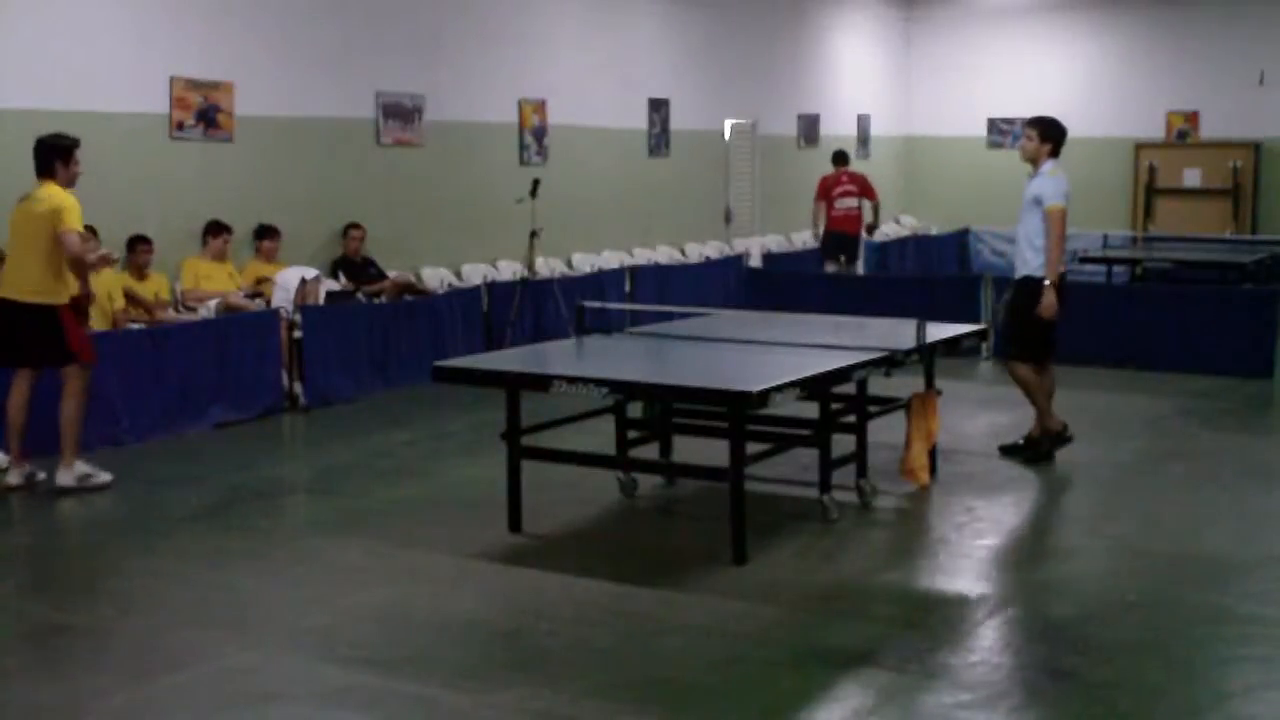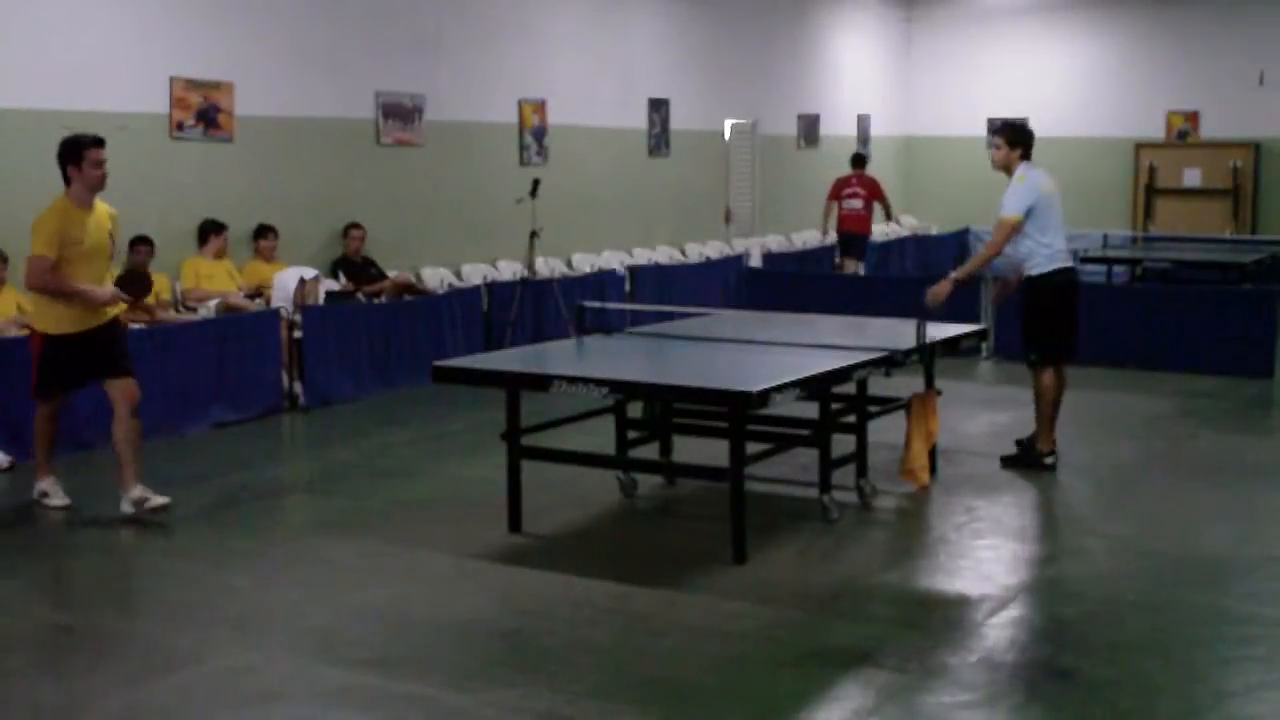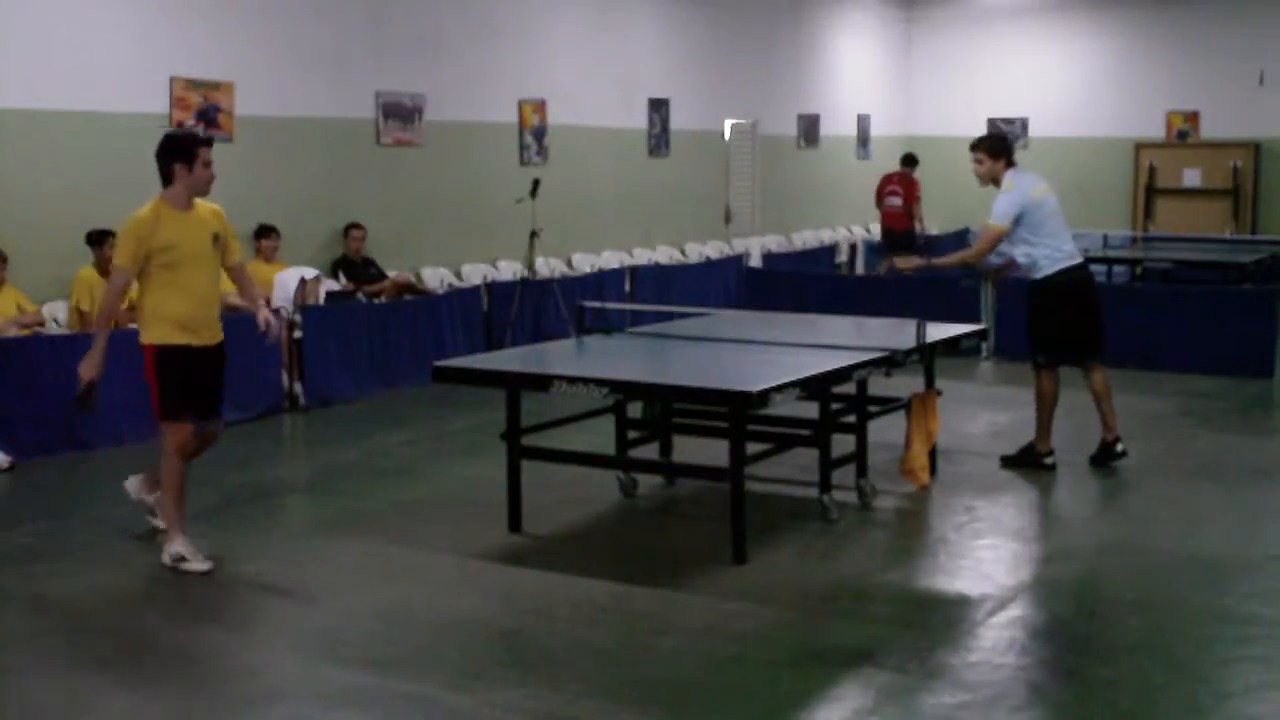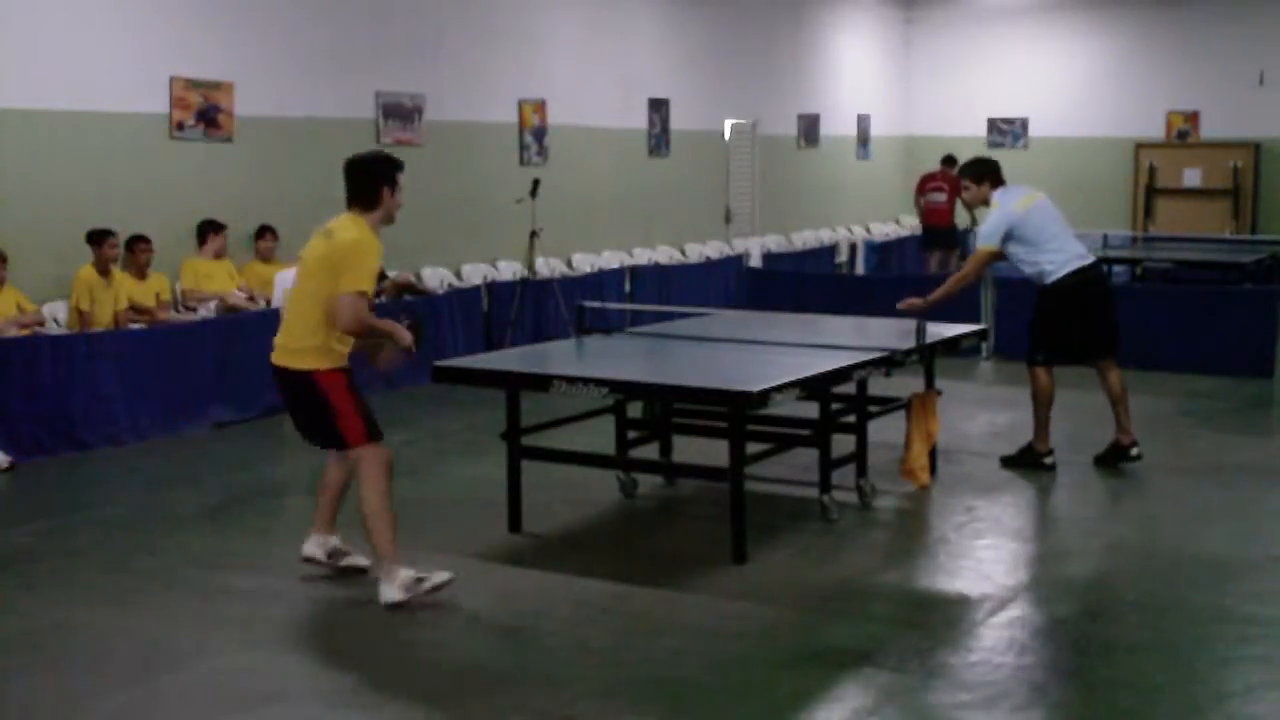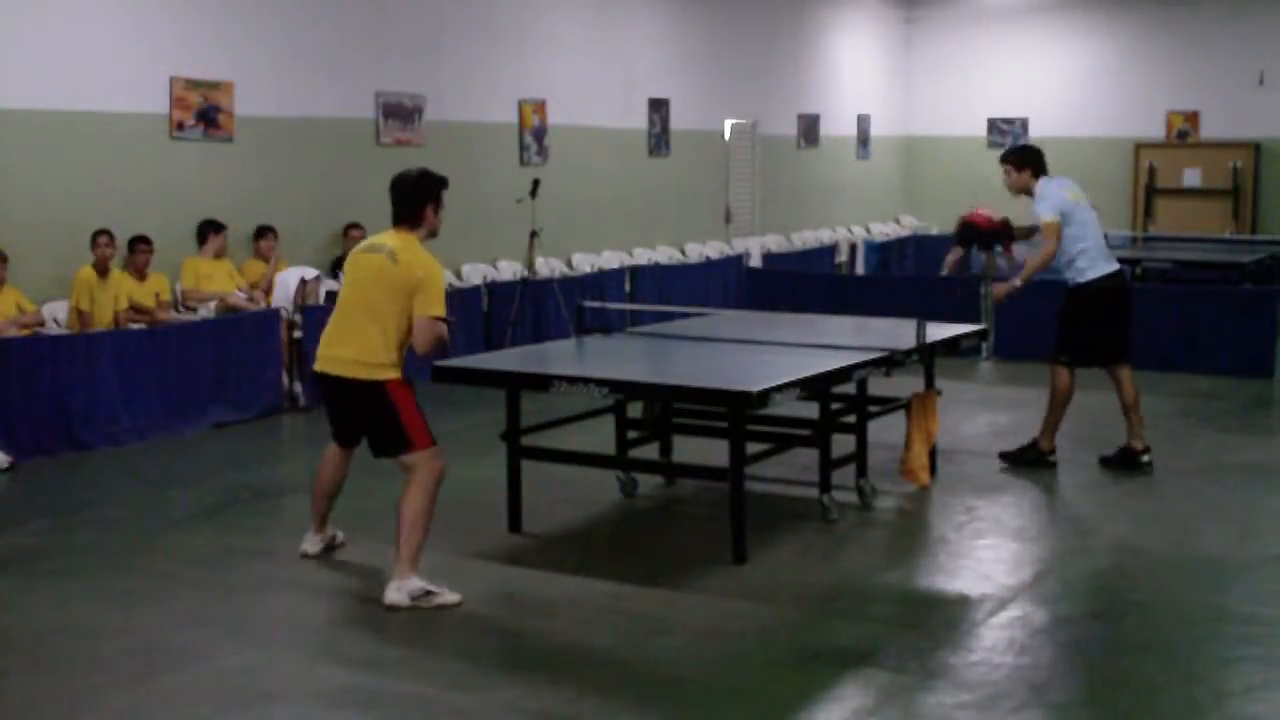
dt=0.7s
person 1, frame 1
right shoulder: (64, 201)
right elbow: (72, 252)
left wrist: (91, 259)
right wrist: (85, 282)
right hip: (47, 301)
right knee: (76, 377)
right ankle: (69, 466)
person 1, frame 2
left shoulder: (106, 214)
right shoulder: (52, 220)
right elbow: (36, 279)
right wrist: (90, 292)
left hip: (103, 325)
right hip: (57, 330)
left knee: (128, 400)
right knee: (50, 406)
left ankle: (131, 491)
right ankle: (44, 480)
person 1, frame 3
left shoulder: (214, 216)
right shoulder: (143, 224)
left elbow: (236, 269)
right elbow: (115, 291)
left wrist: (260, 307)
right wrist: (96, 352)
left hip: (209, 342)
right hip: (166, 344)
left knee: (206, 433)
right knee: (178, 438)
left ankle: (147, 485)
right ankle: (174, 542)
person 1, frame 4
left shoulder: (333, 230)
right shoulder: (363, 243)
right elbow: (346, 316)
left wrist: (376, 333)
right wrist: (393, 332)
left hip: (292, 358)
right hip: (313, 364)
left knee: (349, 446)
right knee: (375, 460)
left ankle: (322, 540)
right ankle: (394, 576)
person 1, frame 5
left shoulder: (362, 249)
right shoulder: (425, 267)
right elbow: (423, 342)
left wrist: (422, 324)
right wrist: (442, 330)
left hip: (329, 367)
right hip: (374, 376)
left knee: (341, 445)
right knee: (426, 467)
left ankle: (317, 534)
right ankle: (403, 580)
person 2, frame 1
left shoulder: (1051, 180)
right shoulder: (1038, 179)
left elbow: (1056, 239)
left wrist: (1050, 287)
right wrist: (1016, 288)
left hip: (1039, 282)
right hip: (1029, 280)
left knee: (1016, 359)
right knee: (1037, 361)
left ankle: (1053, 425)
right ankle: (1039, 432)
person 2, frame 2
left shoulder: (1022, 186)
right shoulder: (1037, 178)
left elbow: (995, 246)
left wrist: (951, 280)
right wrist: (1018, 276)
left hip: (1045, 281)
right hip: (1062, 275)
left knee: (1043, 365)
right knee: (1054, 363)
left ankle: (1043, 449)
right ankle: (1044, 436)
person 2, frame 3
left shoulder: (1012, 195)
right shoulder: (1029, 182)
left elbow: (978, 253)
left wrist: (926, 262)
right wrist: (1004, 265)
left hip: (1054, 284)
right hip: (1076, 275)
left knee: (1046, 366)
right knee: (1090, 360)
left ankle: (1042, 449)
right ankle: (1111, 439)
person 2, frame 4
left shoulder: (998, 216)
right shoulder: (1026, 194)
left elbow: (969, 274)
left wrist: (926, 301)
right wrist: (993, 255)
left hip: (1064, 287)
right hip: (1091, 275)
left knee: (1040, 363)
right knee: (1104, 360)
left ankle: (1041, 449)
right ankle: (1125, 439)
person 2, frame 5
left shoulder: (1047, 198)
right shoulder: (1062, 187)
left elbow: (1048, 251)
left wrist: (1014, 283)
right wrist: (1022, 231)
left hip: (1091, 287)
right hip: (1113, 281)
left knee: (1063, 364)
right knee: (1117, 364)
left ankle: (1044, 447)
right ankle: (1137, 445)
